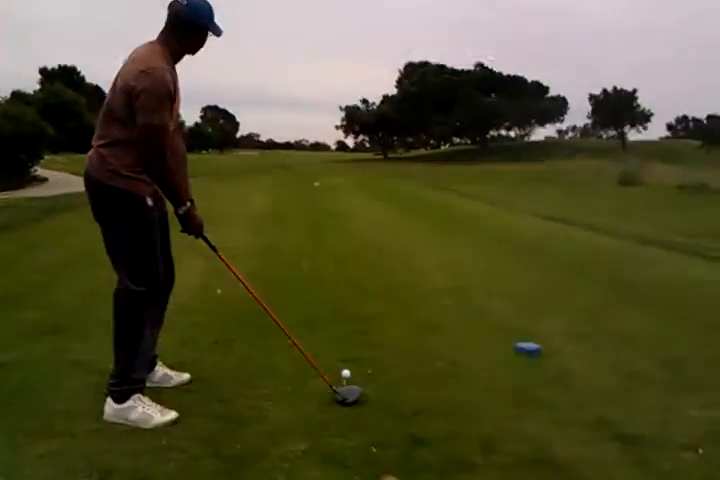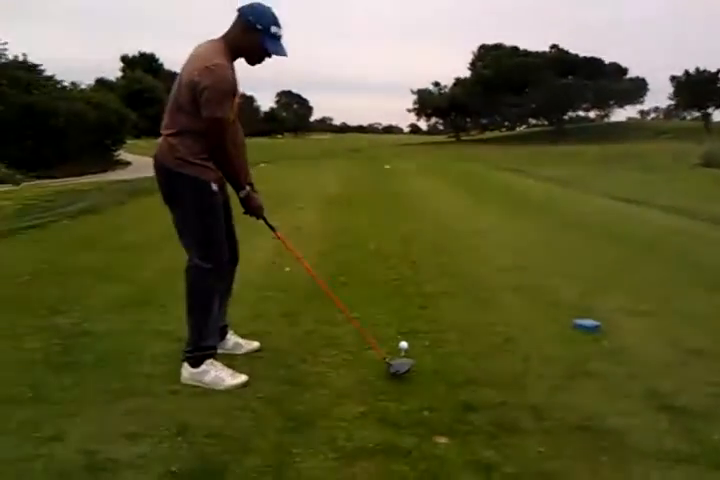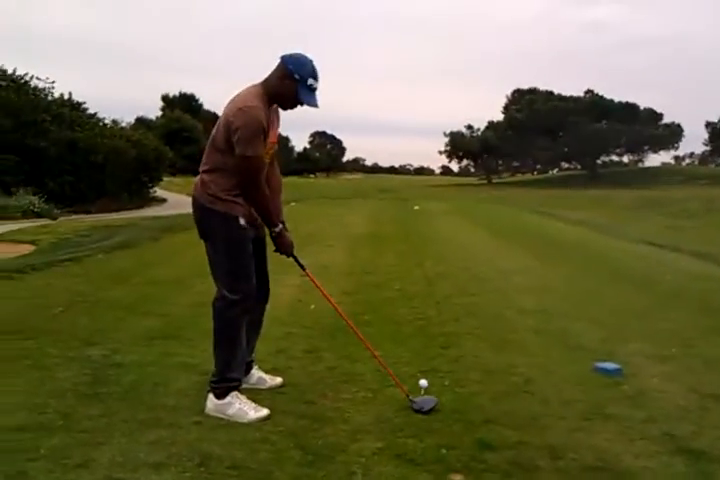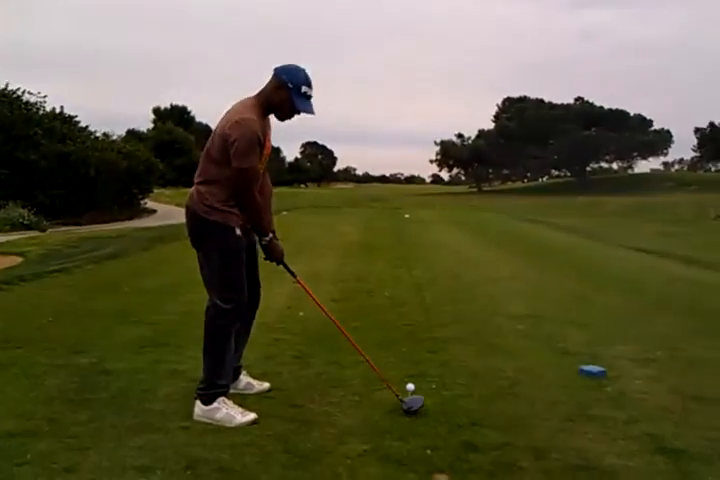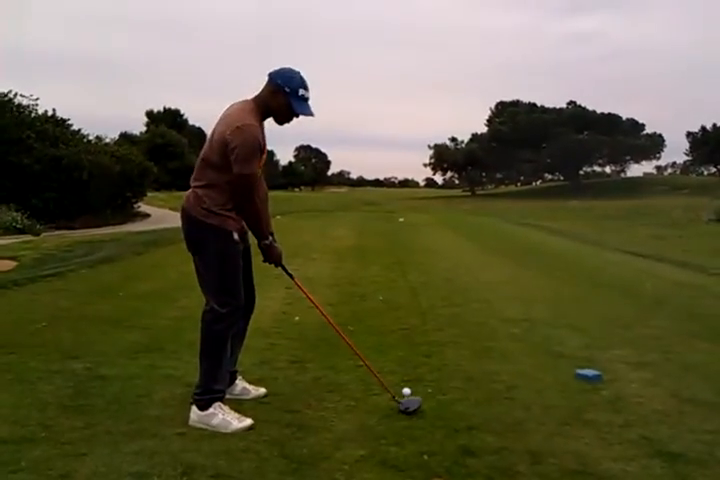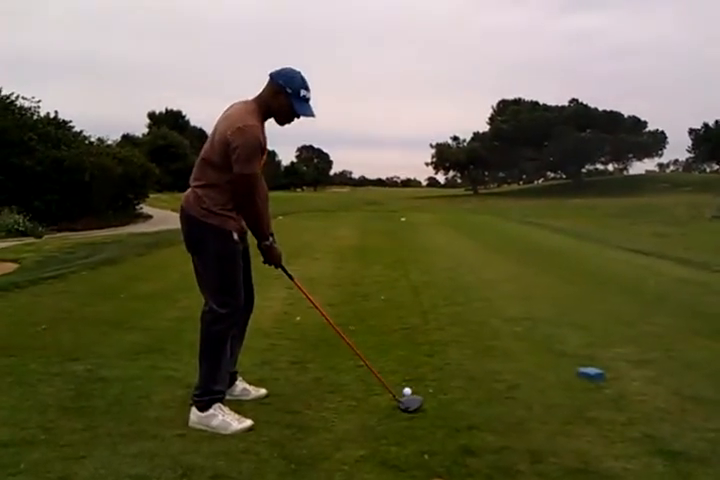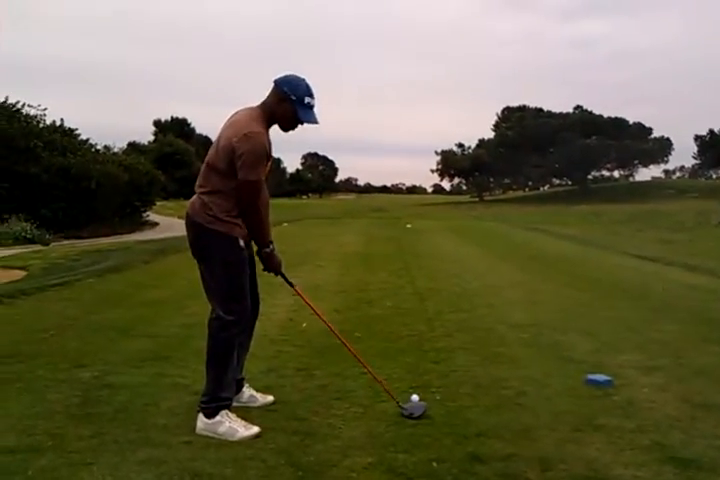
dt=0.4s
person 1, frame 1
left shoulder: (154, 60)
right shoulder: (155, 75)
left elbow: (168, 140)
right elbow: (156, 154)
left wrist: (183, 198)
right wrist: (184, 206)
left hip: (136, 183)
right hip: (120, 186)
left knee: (159, 279)
right knee: (140, 286)
left ankle: (144, 364)
right ankle: (122, 396)
person 1, frame 2
left shoulder: (218, 57)
right shoulder: (216, 72)
left elbow: (230, 129)
right elbow: (219, 143)
left wrist: (246, 183)
right wrist: (244, 191)
left hip: (202, 170)
right hip: (186, 172)
left knee: (224, 256)
right knee: (207, 262)
left ankle: (215, 333)
right ankle: (196, 360)
person 1, frame 3
left shoulder: (269, 108)
right shoulder: (250, 113)
left elbow: (269, 169)
right elbow: (252, 182)
left wrist: (278, 222)
right wrist: (277, 229)
left hip: (241, 209)
right hip: (220, 208)
left knee: (257, 291)
right knee: (237, 295)
left ankle: (242, 368)
right ankle: (222, 393)
person 1, frame 4
left shoulder: (260, 118)
right shoulder: (246, 126)
left elbow: (261, 180)
right elbow: (246, 193)
left wrist: (269, 231)
right wrist: (267, 238)
left hip: (234, 218)
right hip: (214, 218)
left knee: (247, 299)
right knee: (227, 303)
left ankle: (230, 373)
right ankle: (210, 398)
person 1, frame 5
left shoulder: (248, 115)
right shoulder: (246, 131)
left elbow: (256, 184)
right elbow: (246, 197)
left wrist: (267, 234)
right wrist: (266, 241)
left hip: (225, 220)
right hip: (210, 222)
left knee: (242, 302)
right knee: (224, 308)
left ankle: (225, 378)
right ankle: (205, 405)
person 1, frame 6
left shoulder: (247, 114)
right shoulder: (248, 131)
left elbow: (256, 185)
right elbow: (247, 197)
left wrist: (266, 235)
right wrist: (266, 242)
left hip: (222, 220)
right hip: (209, 222)
left knee: (241, 303)
right knee: (224, 309)
left ankle: (225, 379)
right ankle: (205, 405)
person 1, frame 7
left shoulder: (251, 120)
right shoulder: (254, 138)
left elbow: (257, 194)
right elbow: (251, 204)
left wrist: (265, 243)
right wrist: (266, 249)
left hip: (227, 225)
right hip: (215, 228)
left knee: (246, 309)
right knee: (230, 315)
left ankle: (233, 386)
right ankle: (212, 412)
